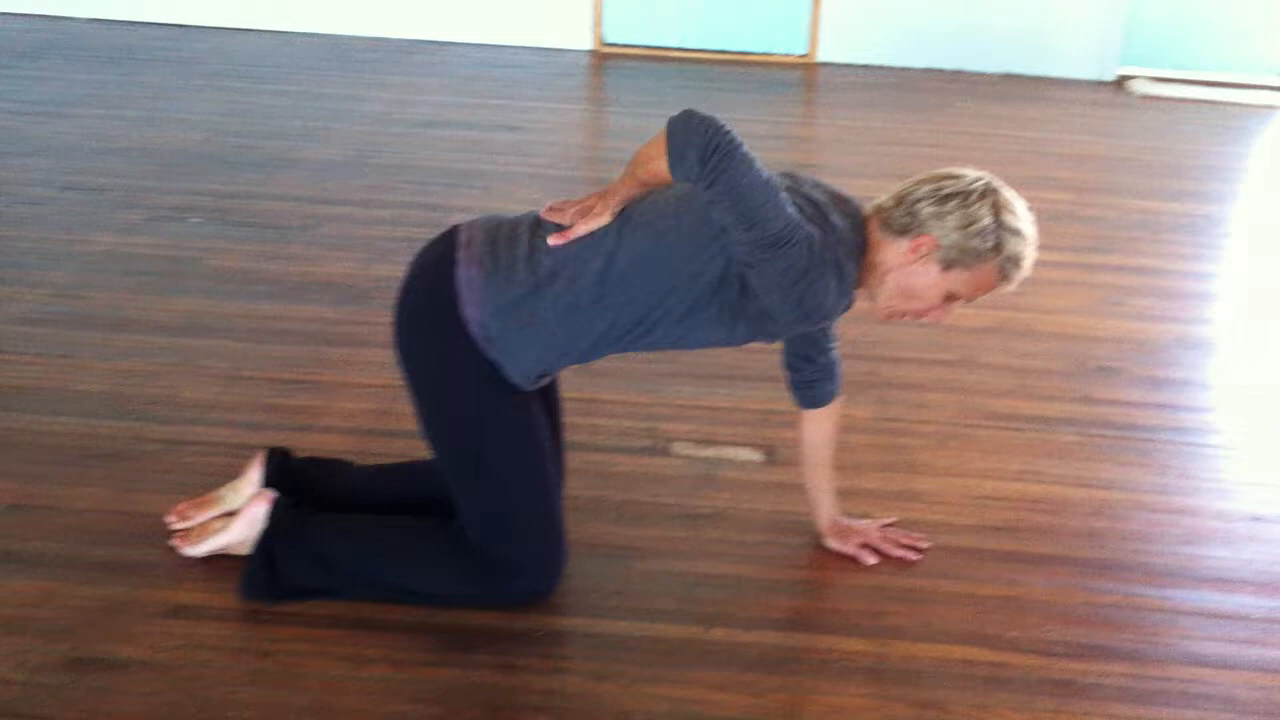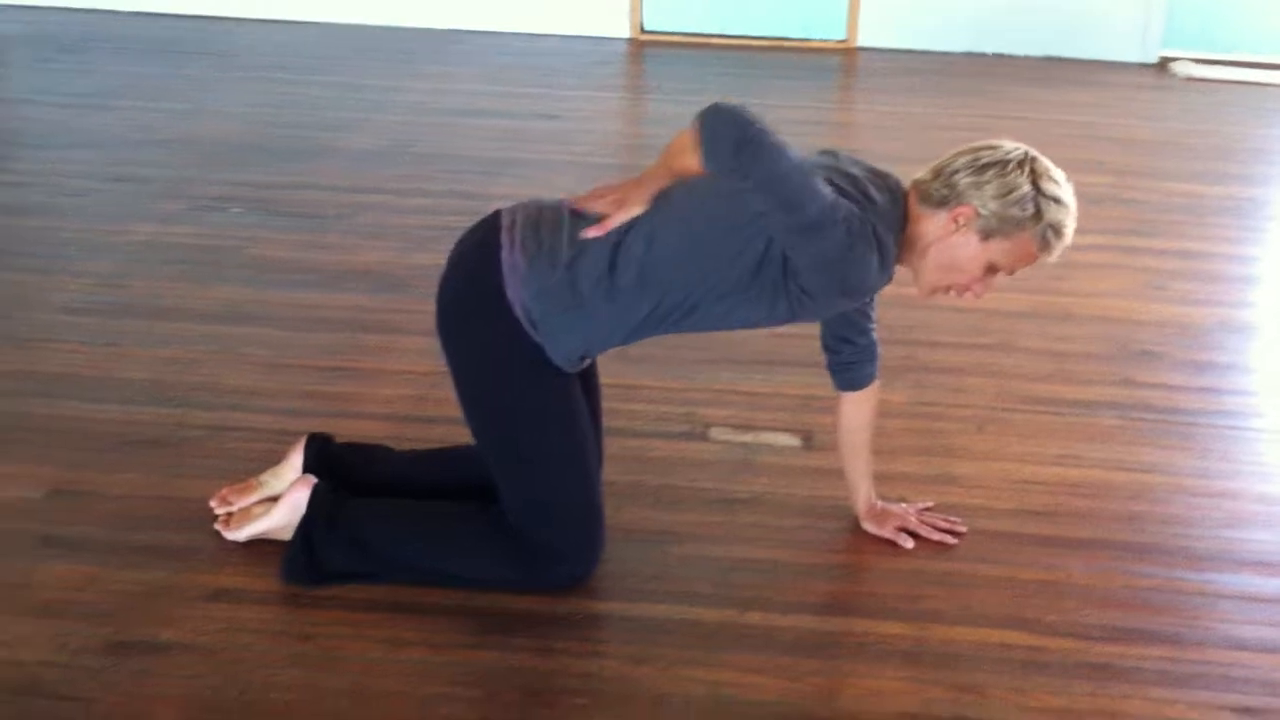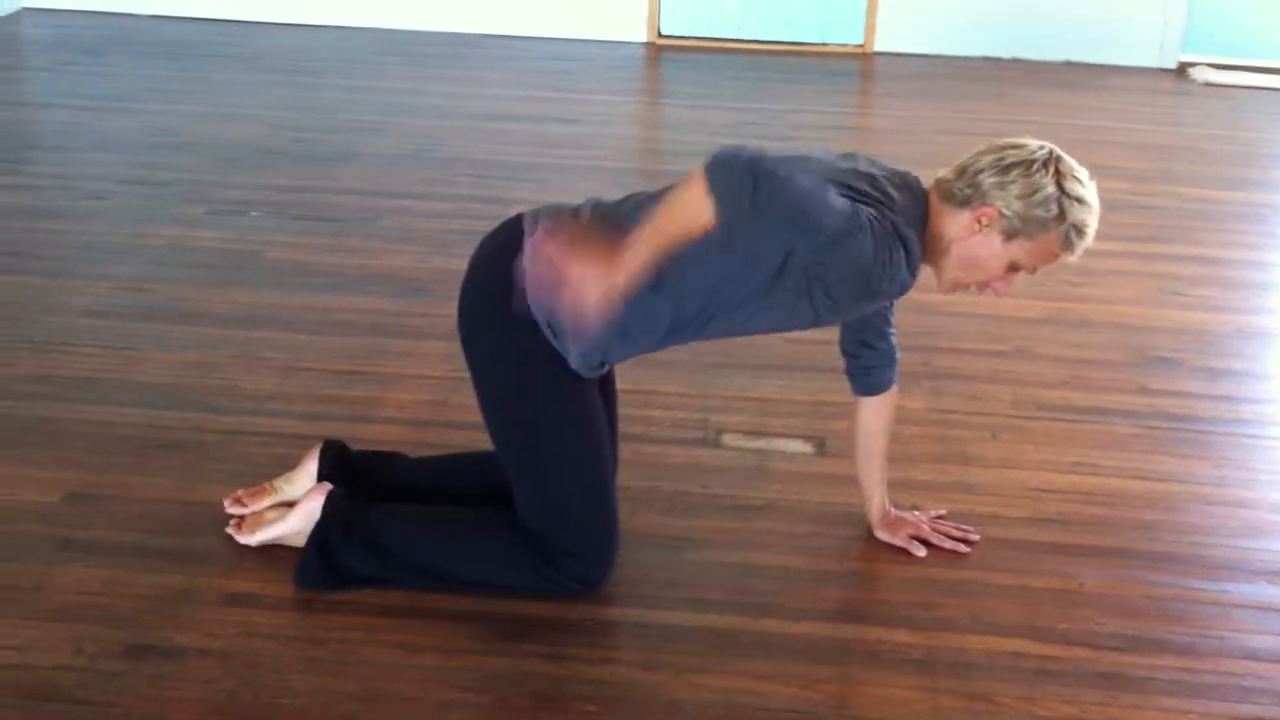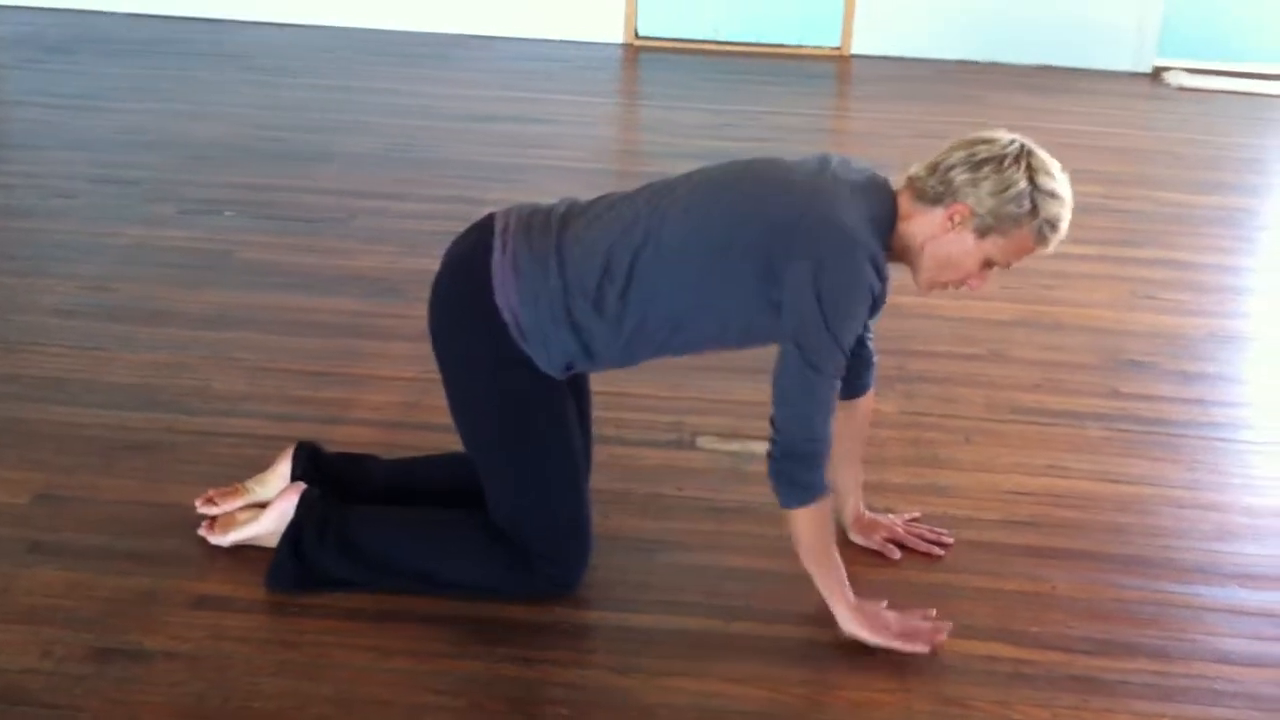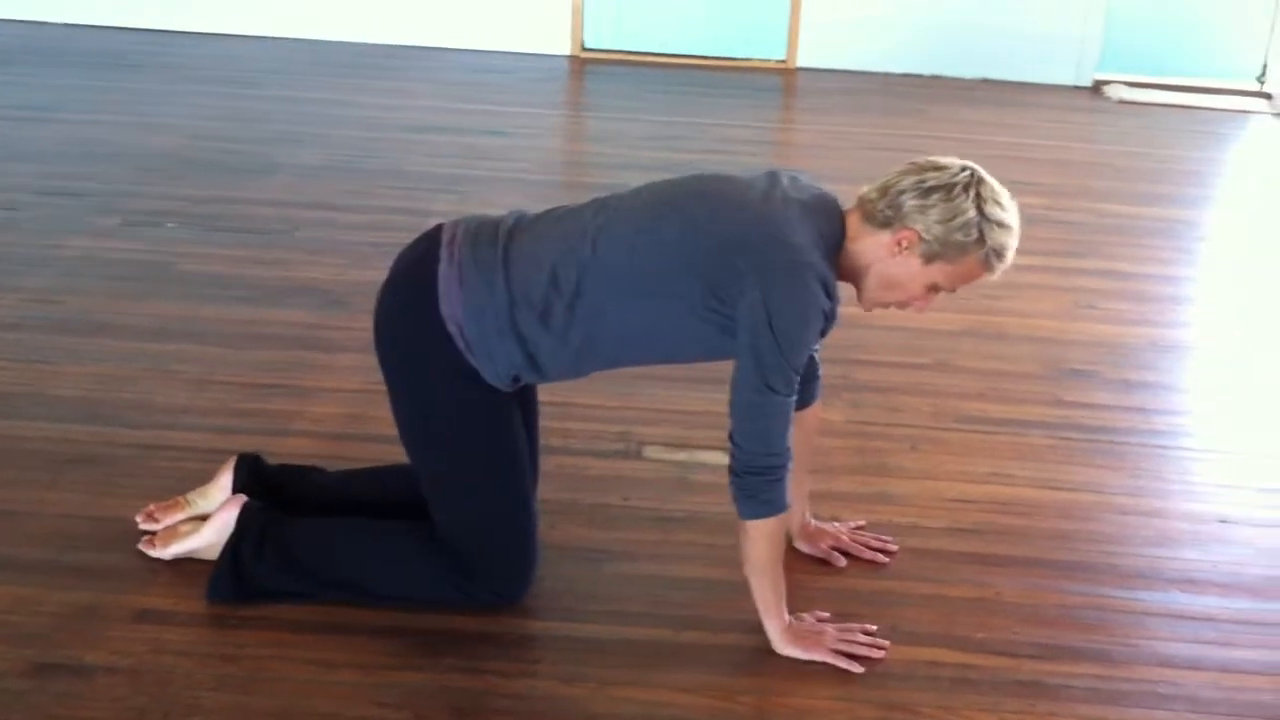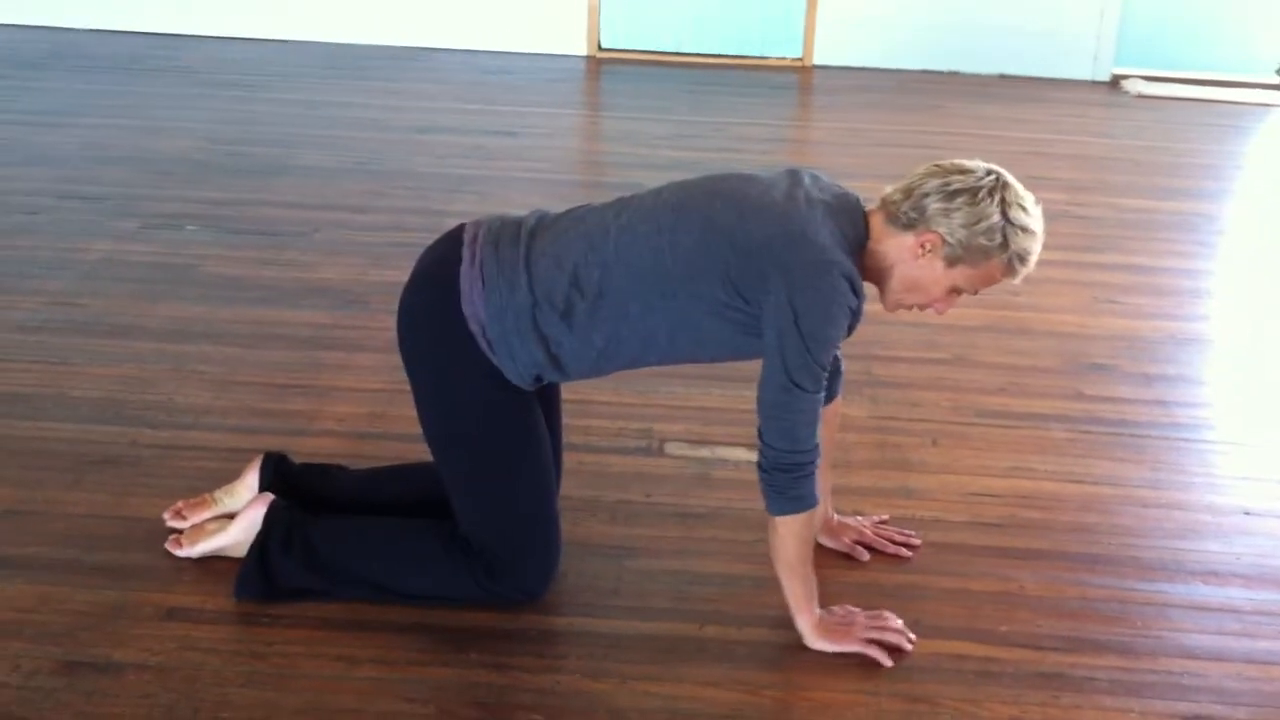
dt=0.3s
person 1, frame 1
left shoulder: (829, 237)
right shoulder: (809, 269)
left elbow: (814, 375)
right elbow: (696, 134)
left wrist: (830, 519)
right wrist: (613, 201)
left hip: (497, 304)
right hip: (463, 320)
left knee: (513, 491)
right knee: (521, 567)
left ankle: (284, 481)
right ankle: (272, 534)
person 1, frame 2
left shoulder: (871, 207)
right shoulder: (852, 244)
left elbow: (852, 355)
right elbow: (730, 129)
left wrist: (866, 501)
right wrist: (646, 191)
left hip: (533, 285)
right hip: (505, 303)
left knee: (554, 477)
right knee: (561, 552)
left ankle: (323, 466)
right ankle: (314, 520)
person 1, frame 3
left shoulder: (888, 211)
right shoulder: (874, 247)
left elbow: (871, 358)
right elbow: (741, 173)
left wrist: (880, 509)
right wrist: (624, 271)
left hip: (566, 299)
right hip: (529, 303)
left knee: (562, 481)
right knee: (575, 556)
left ankle: (340, 472)
right ankle: (328, 525)
person 1, frame 4
left shoulder: (861, 204)
right shoulder: (843, 256)
left elbow: (851, 366)
right elbow: (796, 452)
left wrist: (856, 512)
right wrist: (843, 606)
left hip: (522, 284)
right hip: (497, 312)
left knee: (539, 488)
right knee: (548, 560)
left ankle: (312, 474)
right ankle: (304, 527)
person 1, frame 5
left shoulder: (810, 215)
right shoulder: (795, 273)
left elbow: (797, 379)
right elbow: (757, 461)
left wrist: (801, 521)
right wrist: (778, 625)
left hip: (473, 291)
right hip: (443, 323)
left knee: (485, 497)
right knee: (495, 570)
left ankle: (256, 486)
right ankle: (245, 538)
person 1, frame 6
left shoulder: (833, 216)
right shoulder: (820, 274)
left elbow: (820, 375)
right elbow: (787, 457)
left wrist: (825, 516)
right wrist: (810, 620)
left hip: (495, 291)
right hip: (465, 322)
left knee: (509, 494)
right knee: (516, 567)
left ankle: (279, 484)
right ankle: (270, 538)
